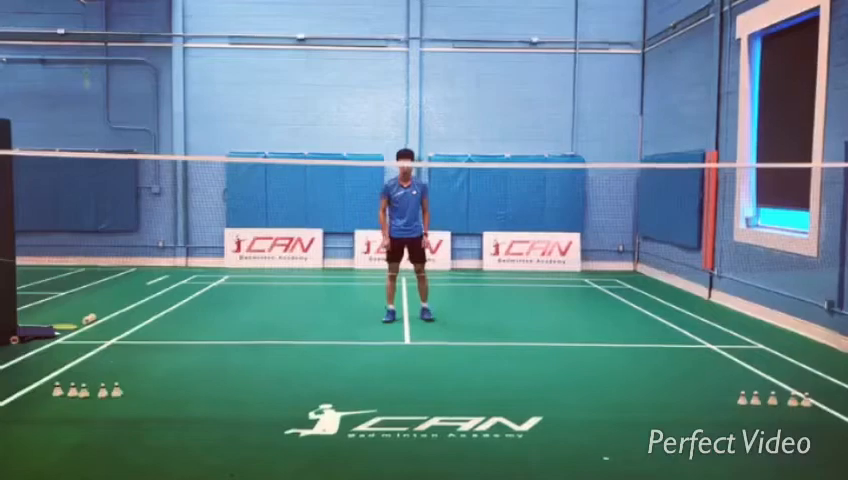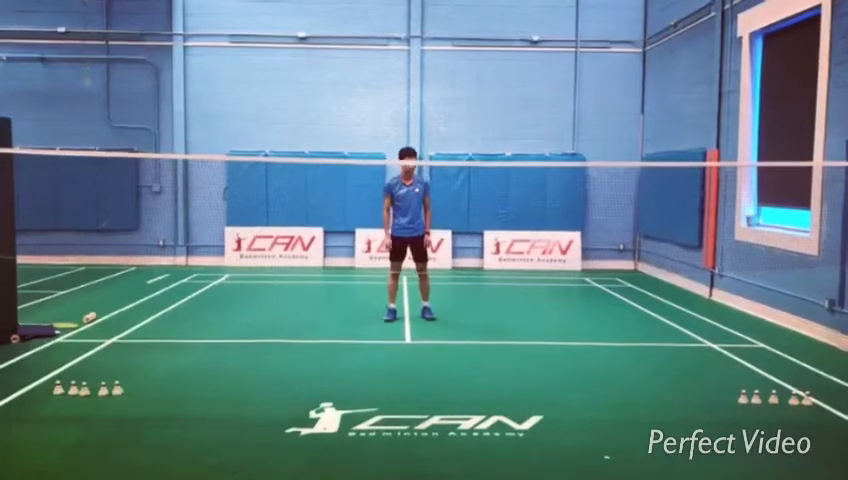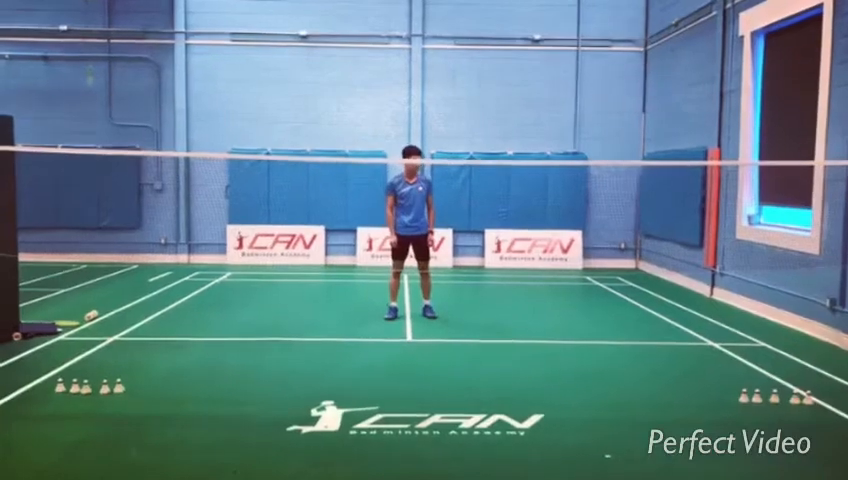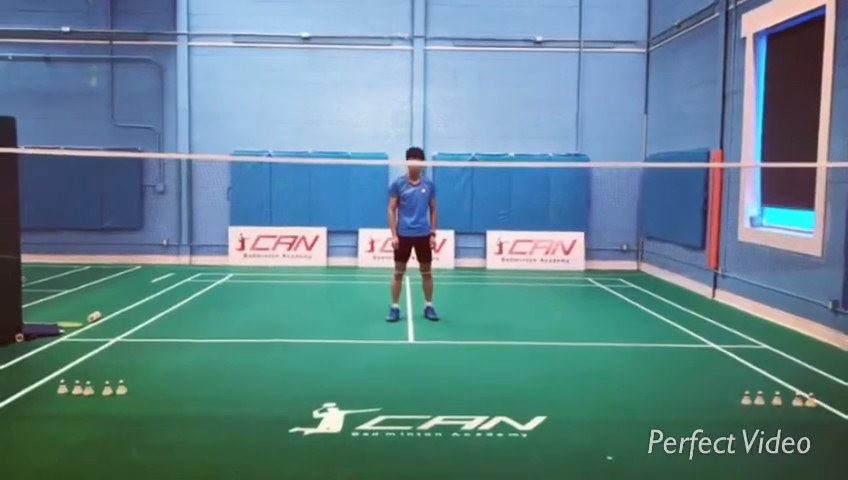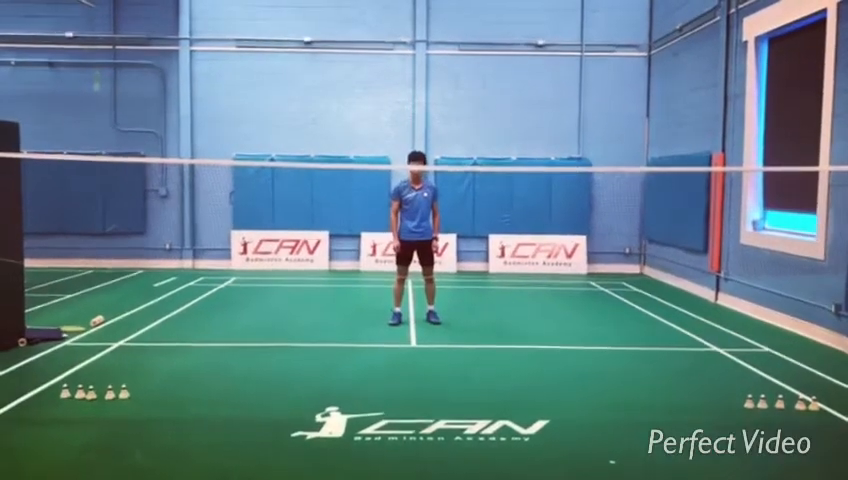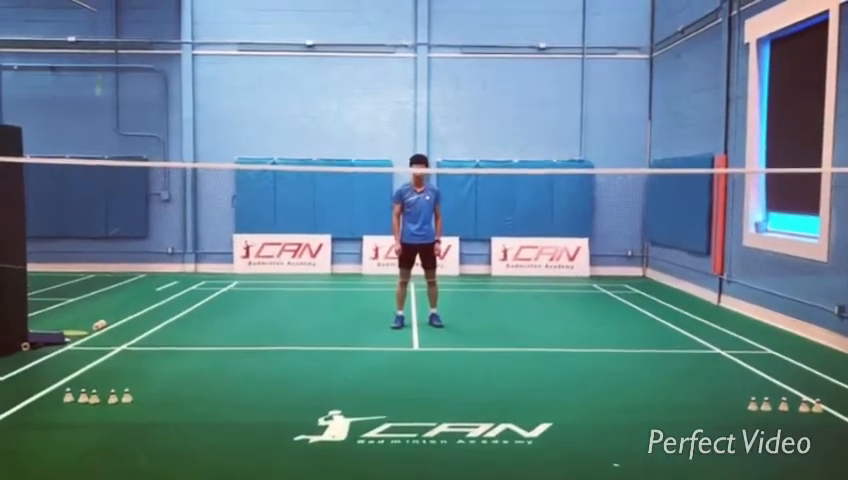
dt=0.3s
person 1, frame 1
left shoulder: (421, 186)
right shoulder: (389, 186)
left elbow: (425, 211)
right elbow: (382, 211)
left wrist: (425, 234)
right wrist: (384, 236)
left hip: (415, 235)
right hip: (395, 236)
left knee: (421, 273)
right knee: (392, 274)
left ankle: (425, 307)
right ankle: (390, 309)
person 1, frame 2
left shoulder: (423, 184)
right shoulder: (391, 184)
left elbow: (427, 209)
right elbow: (386, 210)
left wrist: (427, 232)
right wrist: (387, 235)
left hip: (418, 234)
right hip: (397, 235)
left knee: (423, 271)
right knee: (394, 272)
left ankle: (426, 306)
right ankle: (392, 308)
person 1, frame 3
left shoulder: (426, 182)
right shoulder: (394, 183)
left elbow: (430, 208)
right elbow: (390, 209)
left wrist: (431, 231)
right wrist: (392, 233)
left hip: (421, 233)
right hip: (401, 233)
left knee: (424, 270)
right knee: (396, 271)
left ankle: (427, 305)
right ankle: (393, 306)
person 1, frame 4
left shoulder: (429, 185)
right shoulder: (398, 184)
left elbow: (433, 210)
right elbow: (391, 210)
left wrist: (433, 233)
right wrist: (393, 234)
left hip: (423, 234)
right hip: (403, 234)
left knee: (426, 272)
right knee: (398, 272)
left ankle: (429, 307)
right ankle: (394, 308)
person 1, frame 5
left shoulder: (432, 189)
right shoulder: (400, 188)
left elbow: (435, 214)
right elbow: (394, 214)
left wrist: (435, 237)
right wrist: (395, 237)
left hip: (426, 238)
right hip: (405, 238)
left knee: (429, 276)
right knee: (400, 276)
left ankle: (431, 310)
right ankle: (397, 311)
person 1, frame 6
left shoulder: (434, 191)
right shoulder: (402, 191)
left elbow: (438, 217)
right elbow: (396, 217)
left wrist: (438, 240)
right wrist: (397, 241)
left hip: (428, 242)
right hip: (407, 242)
left knee: (431, 279)
right knee: (403, 279)
left ankle: (433, 314)
right ankle: (399, 315)
